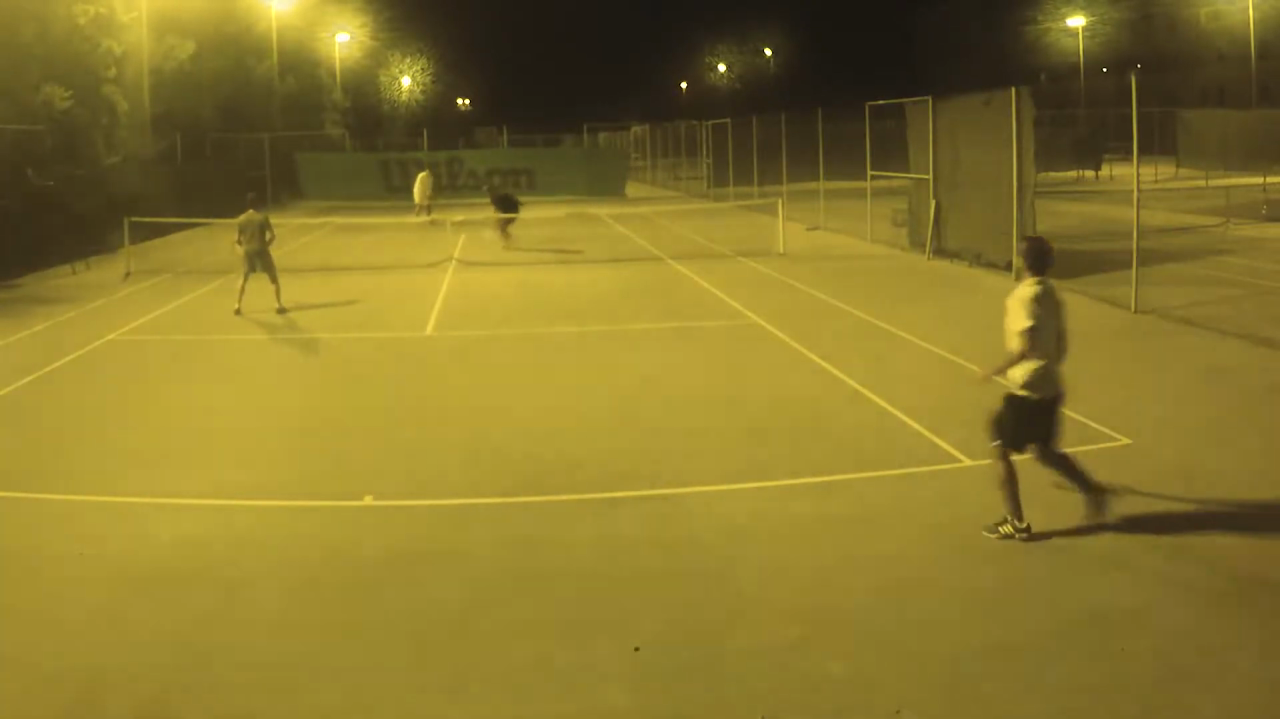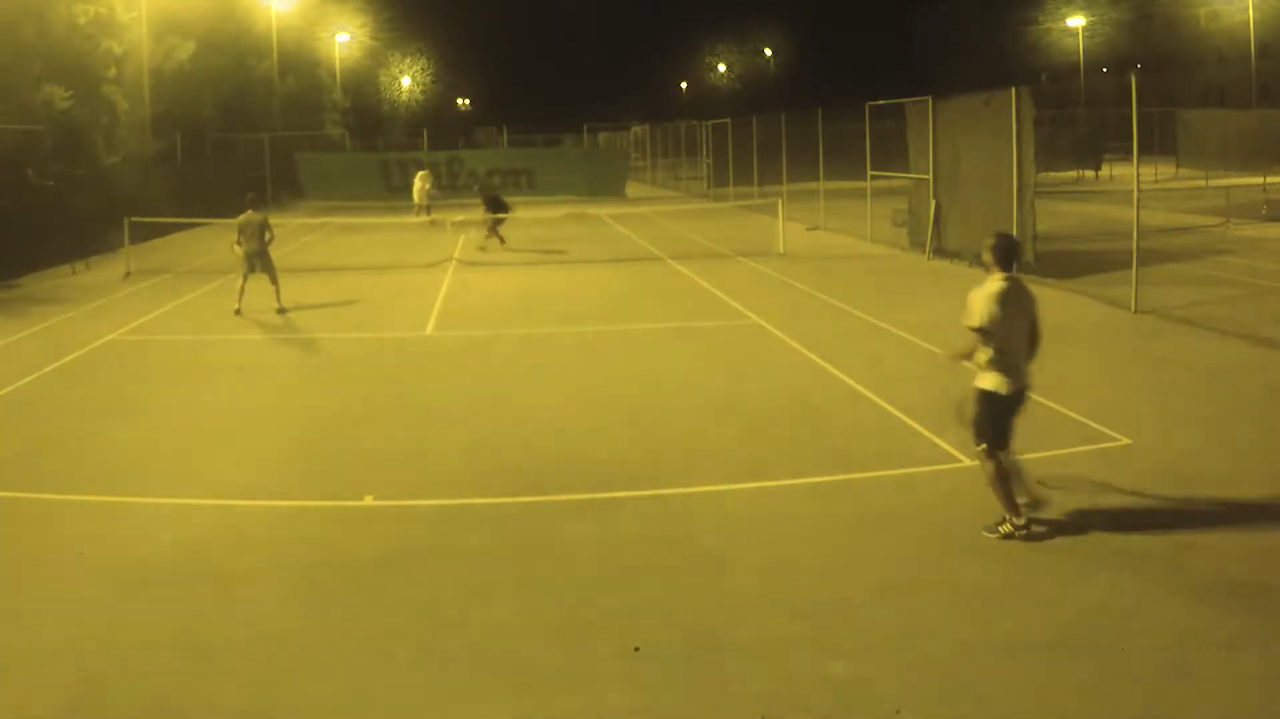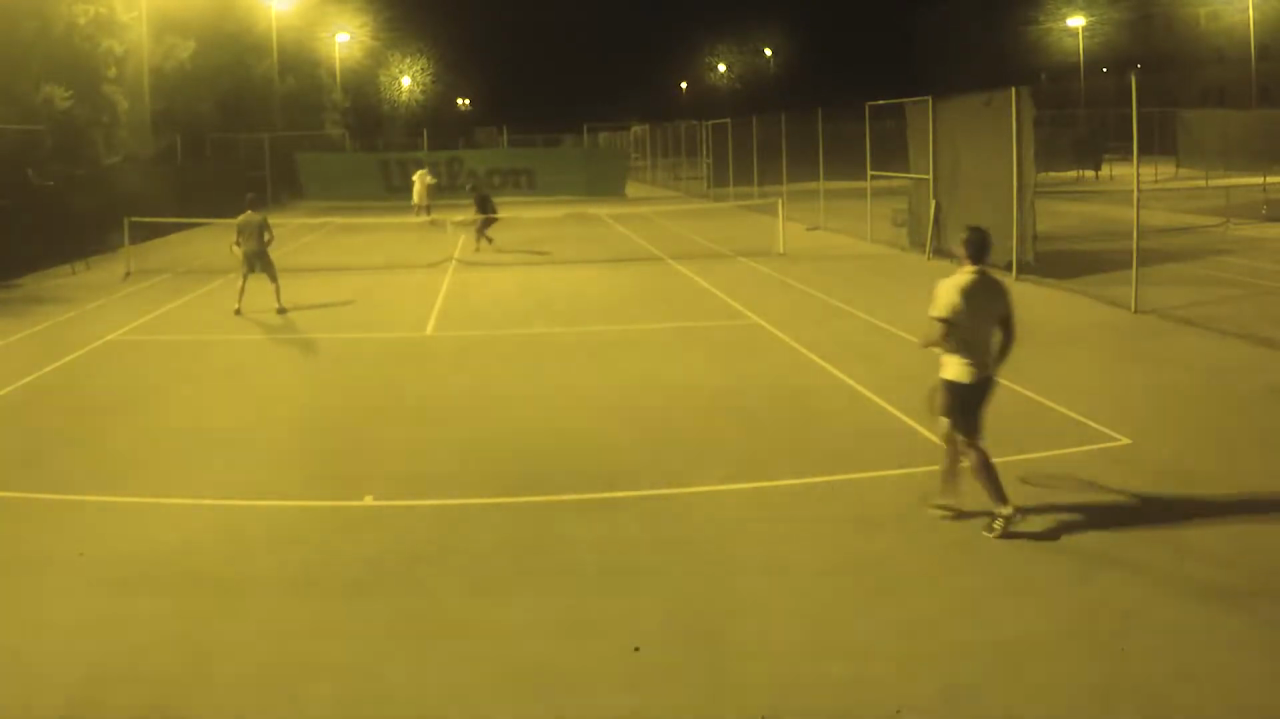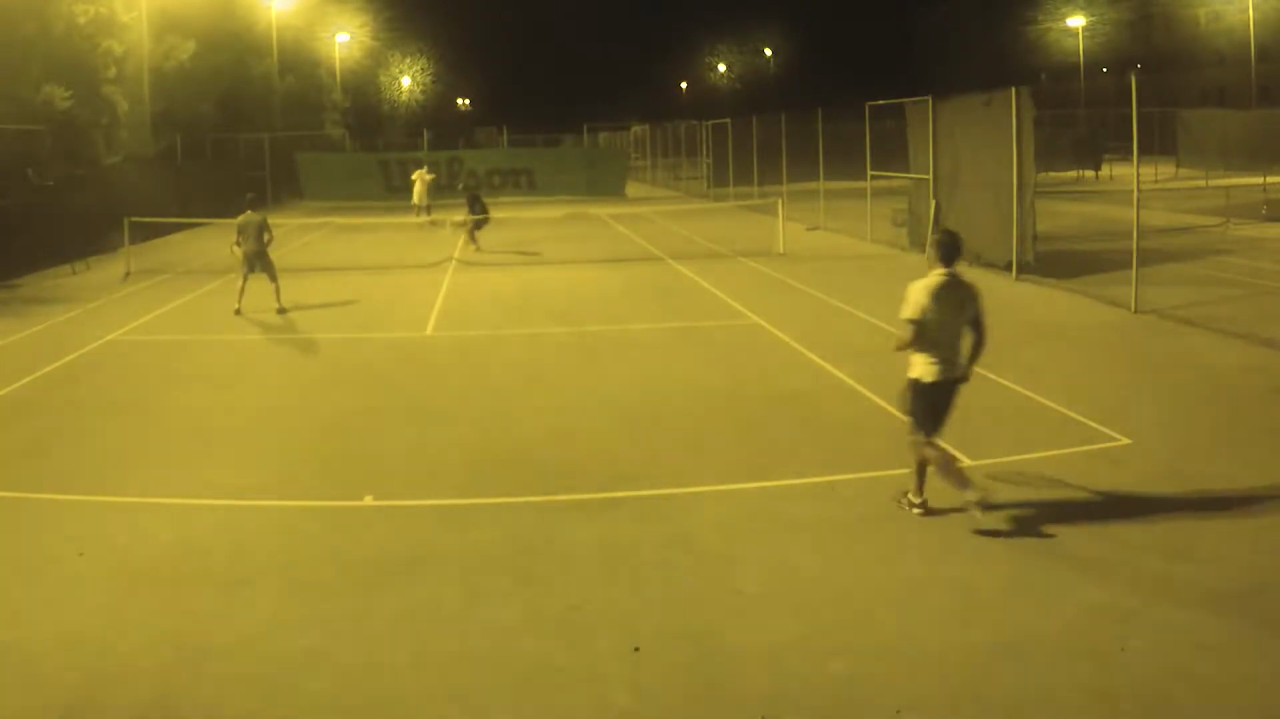
dt=0.1s
person 1, frame 1
left shoulder: (1020, 299)
right shoulder: (1053, 298)
left elbow: (1025, 349)
left wrist: (1000, 368)
left hip: (1026, 391)
right hip: (1051, 389)
left knee: (1000, 452)
right knee: (1047, 451)
left ankle: (1017, 523)
right ankle: (1094, 491)
person 1, frame 2
left shoulder: (983, 295)
right shoulder: (1025, 293)
left elbow: (974, 348)
right elbow: (1034, 341)
left wrist: (959, 354)
left hip: (994, 386)
right hip: (1018, 383)
left knee: (988, 453)
right knee: (997, 446)
left ankle: (1016, 520)
right ankle: (1026, 494)
person 1, frame 3
left shoulder: (949, 288)
right shoulder: (998, 288)
left elbow: (938, 337)
right elbow: (1009, 336)
left wrist: (927, 341)
right wrist: (994, 365)
left hip: (959, 376)
right hip: (982, 375)
left knee: (969, 444)
right knee: (951, 434)
left ankle: (1004, 509)
right ankle: (948, 497)
person 1, frame 4
left shoulder: (920, 289)
right shoulder: (968, 291)
left elbow: (910, 339)
right elbow: (980, 337)
left wrist: (898, 345)
right wrist: (968, 367)
left hip: (926, 376)
right hip: (952, 374)
left knee: (924, 442)
right knee: (921, 433)
left ankle: (971, 491)
right ankle: (917, 496)
